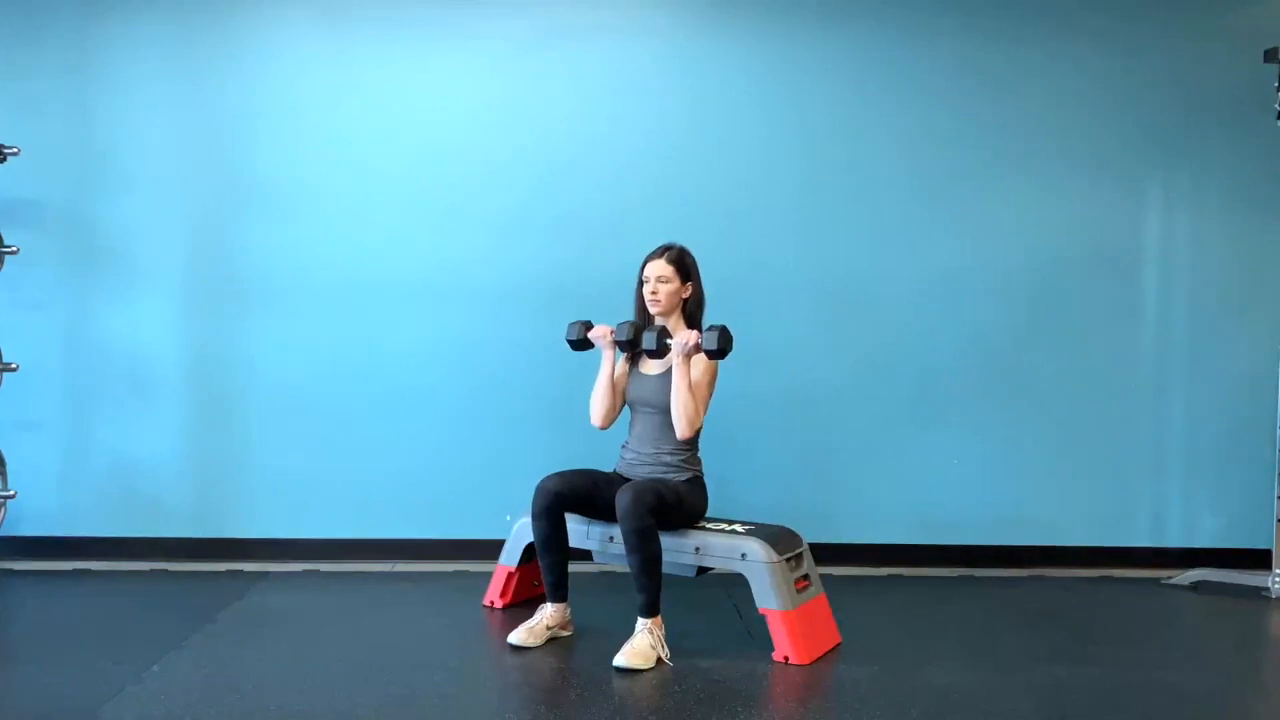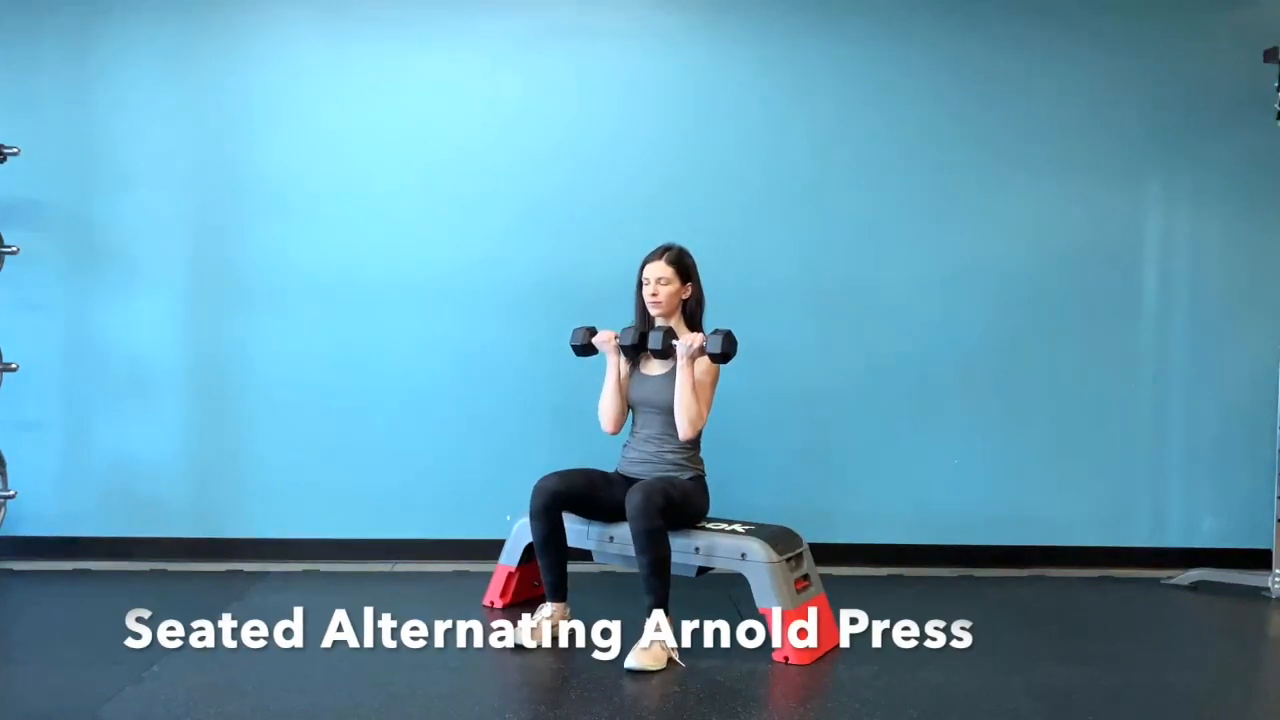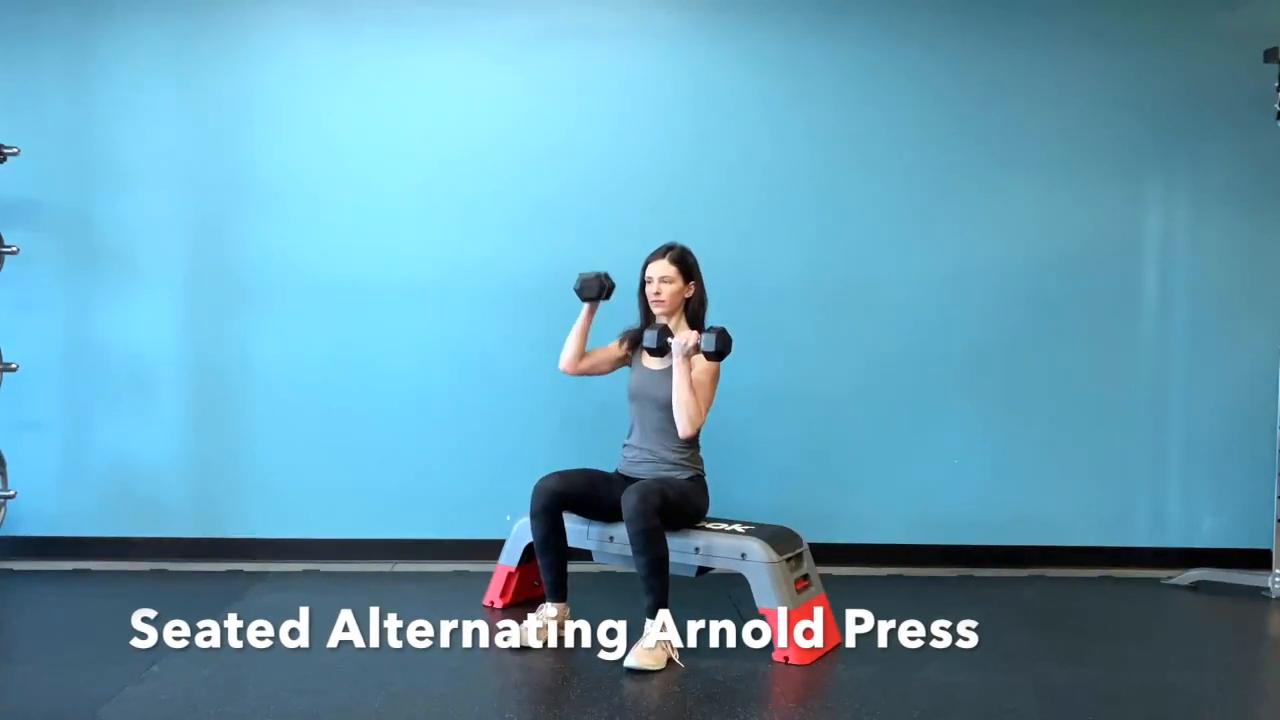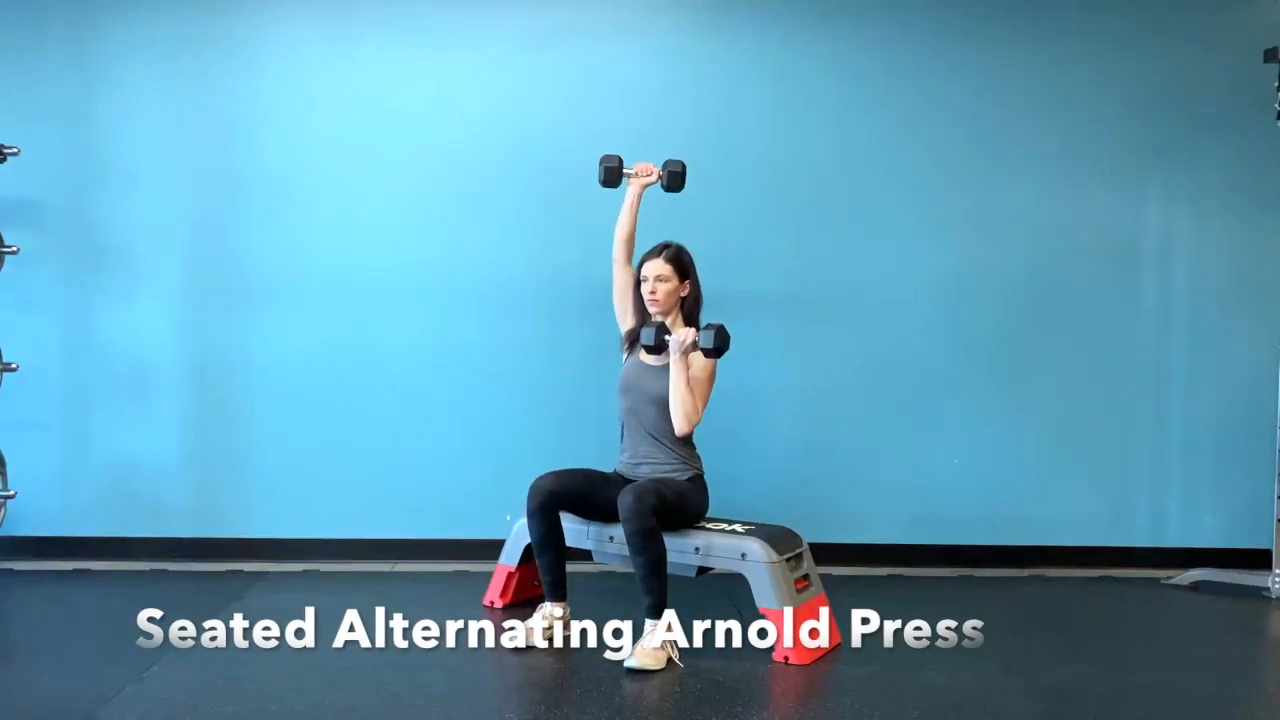
dt=1s
person 1, frame 1
left shoulder: (699, 353)
right shoulder: (634, 348)
left elbow: (685, 428)
right elbow: (600, 418)
left wrist: (680, 361)
right wrist: (608, 355)
left hip: (679, 486)
right hip: (626, 478)
left knee: (633, 499)
right knee: (550, 489)
left ankle: (650, 626)
right ankle: (556, 610)
person 1, frame 2
left shoulder: (700, 352)
left elbow: (688, 429)
right elbow: (610, 423)
left wrist: (685, 362)
right wrist: (612, 359)
left hip: (681, 485)
right hip: (626, 478)
left knee: (642, 500)
right knee: (547, 490)
right ankle: (555, 608)
person 1, frame 3
left shoulder: (701, 353)
right shoulder: (634, 343)
left elbow: (687, 427)
right elbow: (570, 365)
left wrist: (682, 359)
right wrist: (588, 309)
left hip: (681, 485)
right hip: (627, 476)
left knee: (639, 500)
right knee: (547, 489)
left ankle: (658, 630)
right ankle: (555, 606)
person 1, frame 4
left shoulder: (698, 353)
right shoulder: (634, 336)
left elbow: (683, 425)
right elbow: (618, 258)
left wrist: (676, 357)
right wrist: (635, 191)
left hip: (679, 487)
right hip: (625, 478)
left knee: (636, 502)
right knee: (544, 490)
left ankle: (657, 628)
right ankle: (555, 609)
